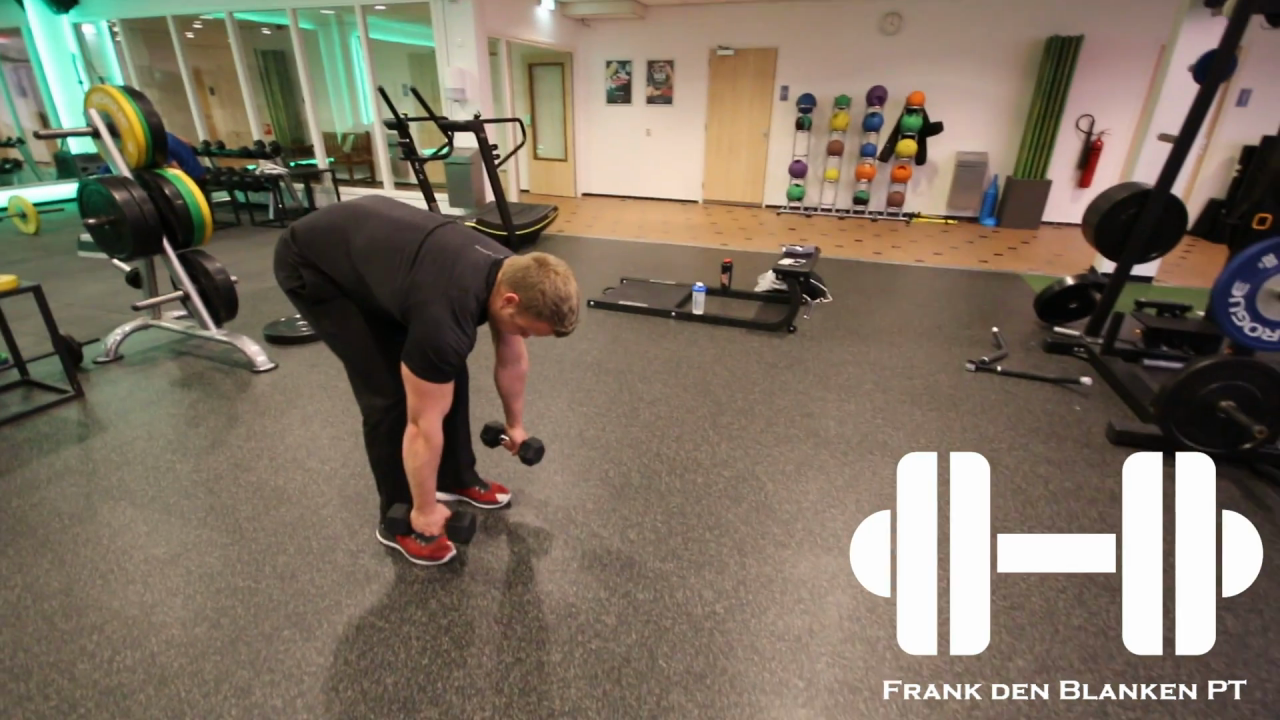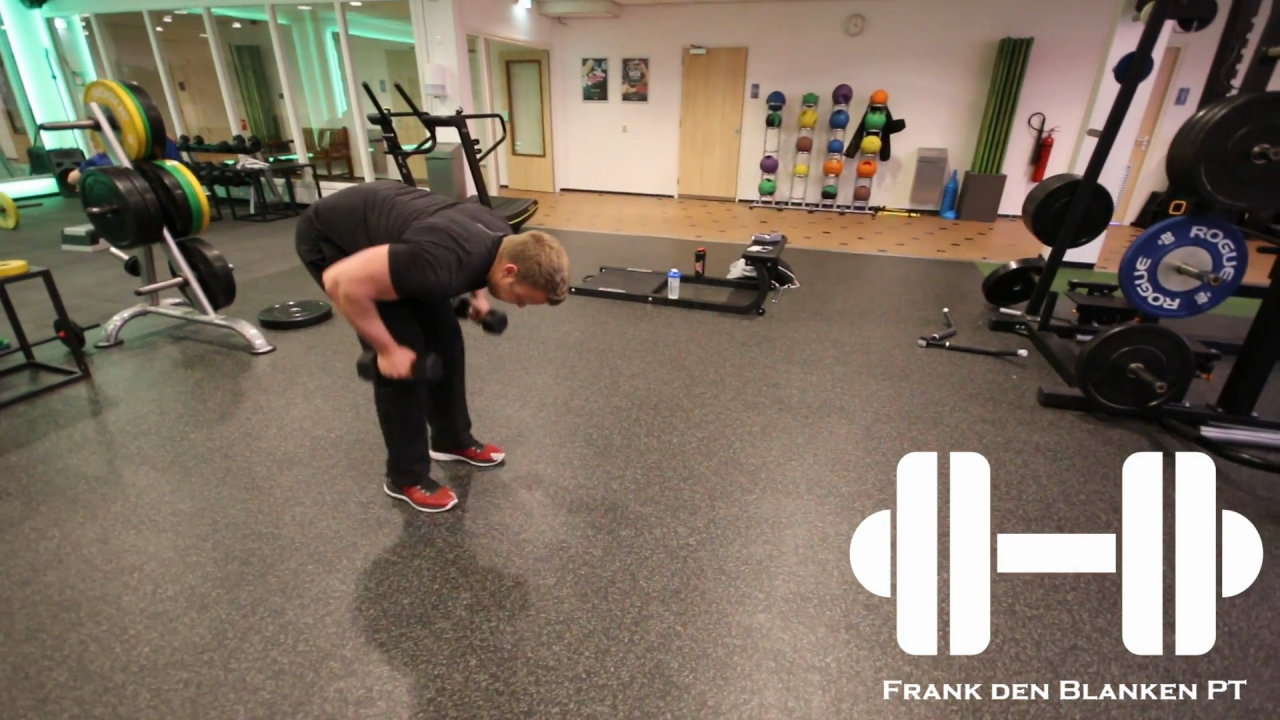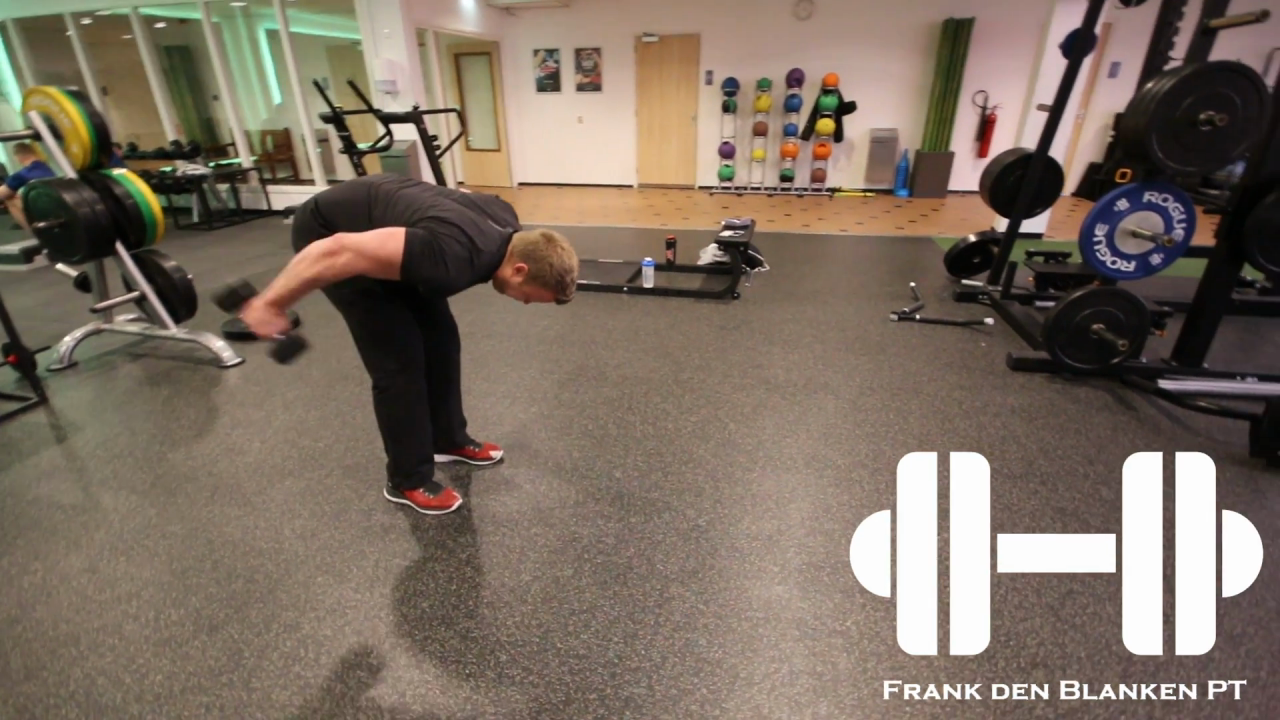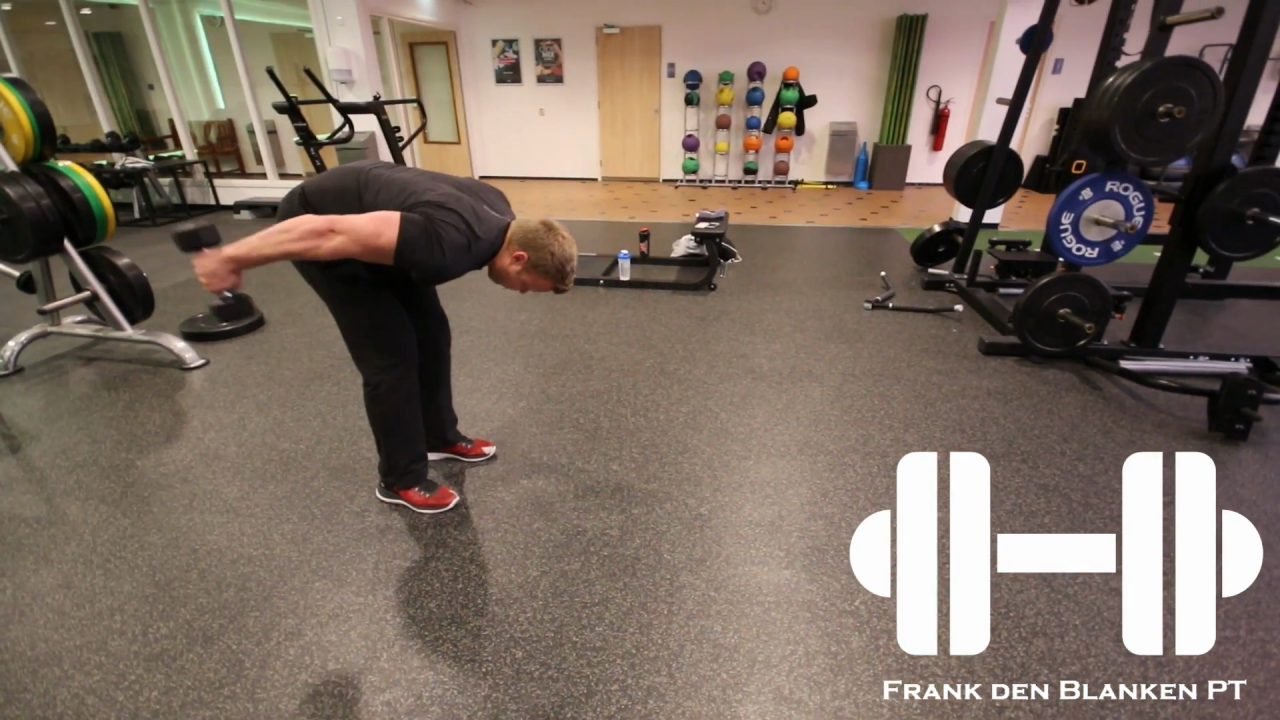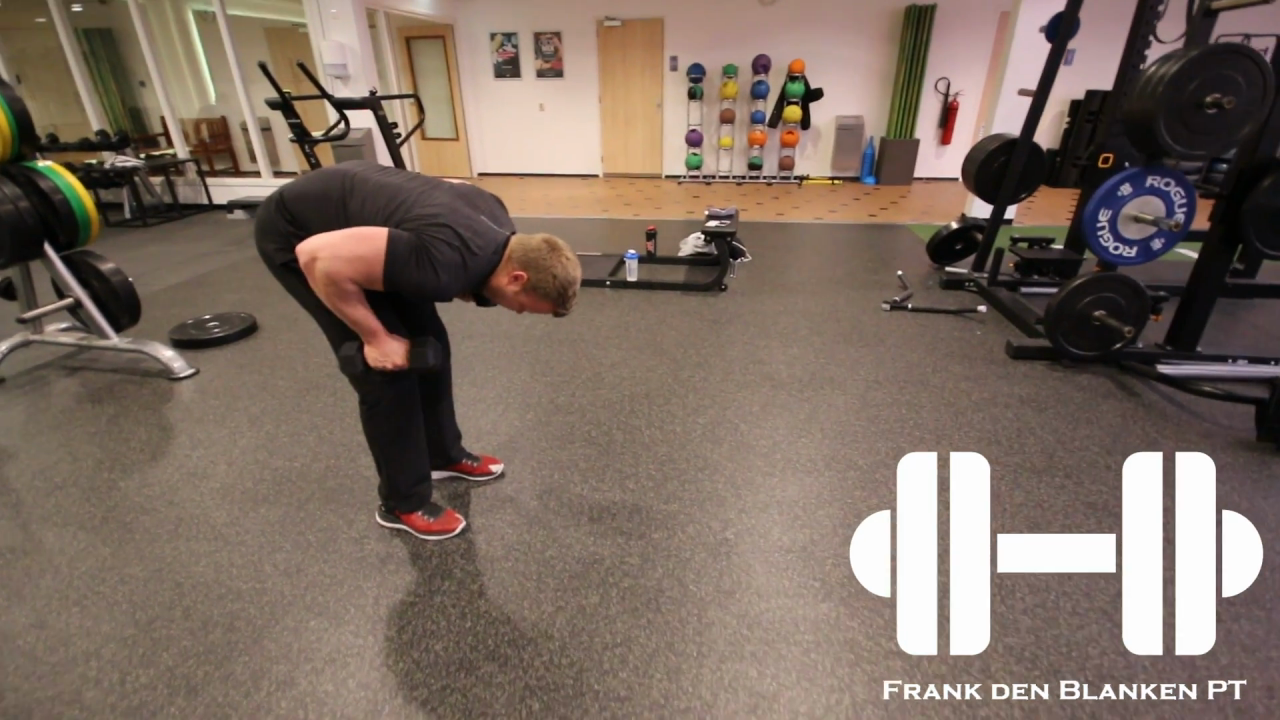
dt=1s
person 1, frame 1
left shoulder: (511, 273)
right shoulder: (444, 314)
left elbow: (511, 361)
right elbow: (424, 424)
left wrist: (515, 424)
right wrist: (425, 509)
left hip: (367, 237)
right hip: (312, 264)
left knee: (448, 373)
right knee: (388, 391)
left ankle: (456, 478)
person 1, frame 2
left shoulder: (503, 240)
right shoulder: (440, 266)
right elbow: (340, 283)
left wrist: (477, 296)
right wrist: (388, 350)
left hip: (379, 216)
right hip: (327, 236)
left knee: (444, 338)
right knee: (407, 357)
left ankle: (453, 440)
right ankle: (407, 477)
person 1, frame 3
left shoulder: (507, 226)
right shoulder: (452, 260)
left elbow: (461, 195)
right elbow: (340, 251)
right wrist: (272, 305)
left hip: (377, 216)
right hip: (328, 231)
left knee: (440, 337)
right knee: (400, 358)
left ankle: (449, 439)
right ankle: (408, 482)
person 1, frame 4
left shoulder: (499, 213)
right shoulder: (448, 247)
right elbow: (328, 232)
right wrist: (230, 261)
left hip: (359, 205)
right hip: (322, 219)
left knee: (430, 333)
right knee: (392, 352)
left ankle: (440, 437)
right ankle: (401, 480)
person 1, frame 5
left shoulder: (496, 223)
right shoulder: (444, 264)
left elbow: (451, 184)
right elbow: (317, 256)
right wrist: (375, 337)
right hip: (294, 231)
left knee: (427, 342)
right knee: (389, 367)
left ankle: (444, 454)
right ankle: (404, 503)
